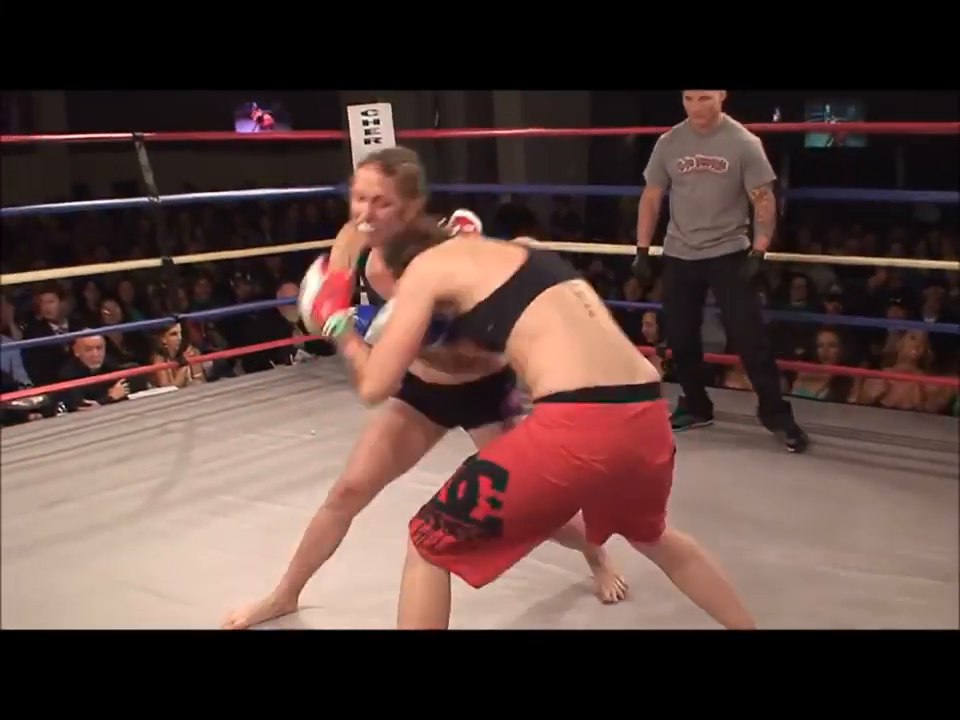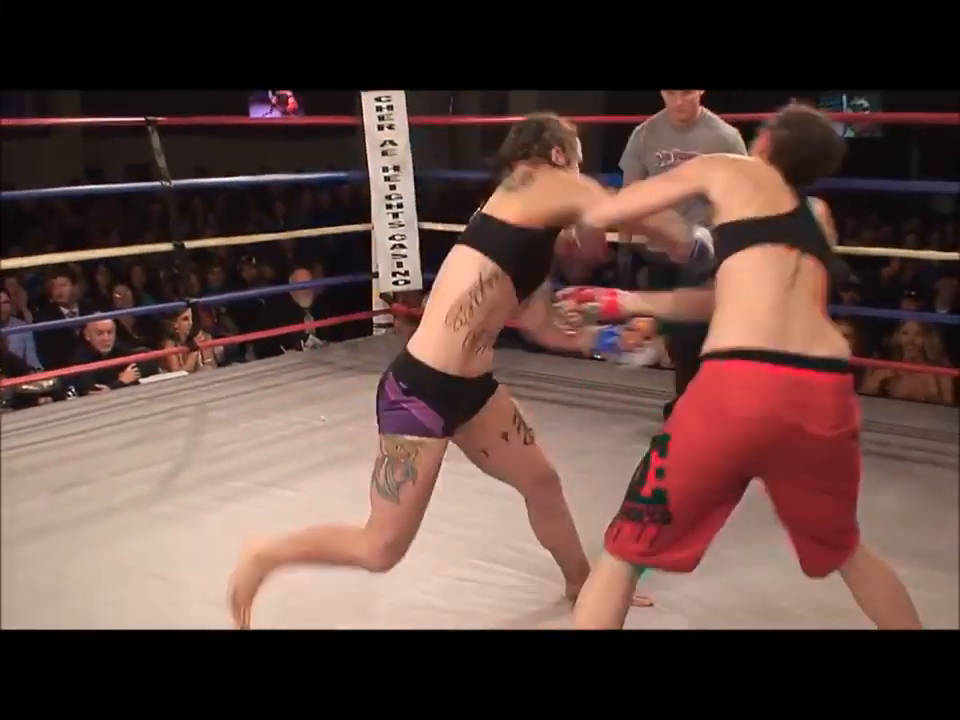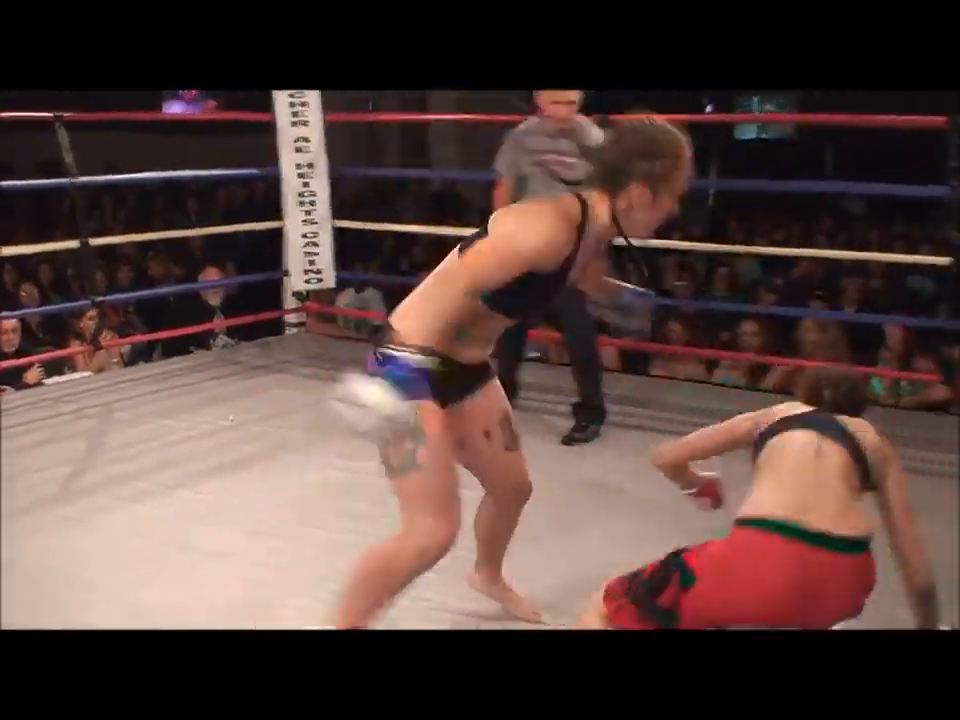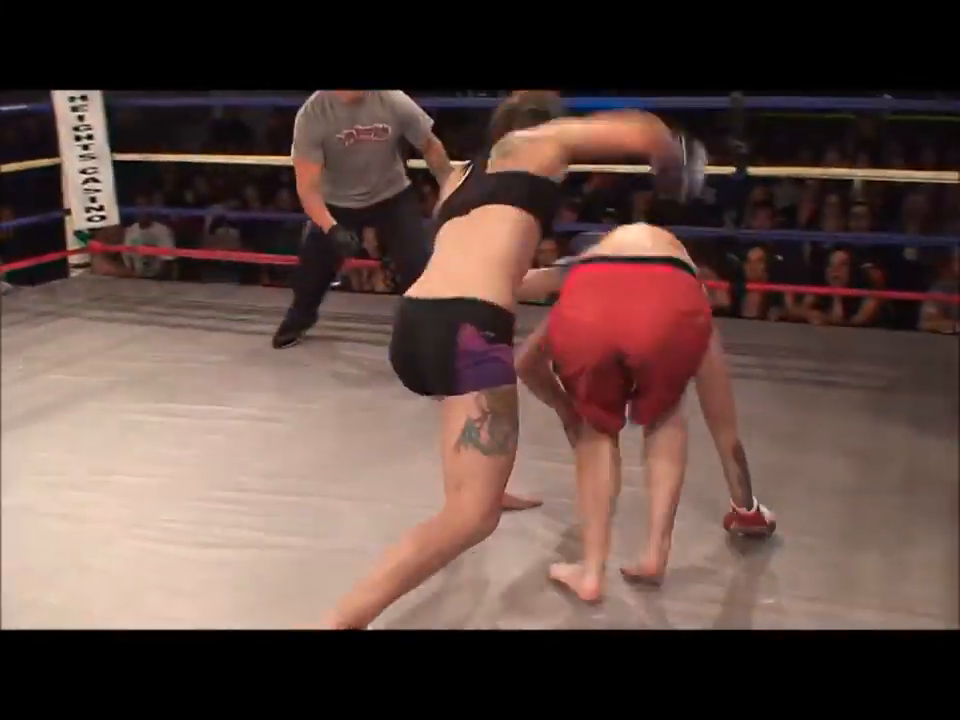
dt=0.5s
person 1, frame 1
right shoulder: (354, 240)
left hip: (485, 391)
right hip: (421, 389)
right knee: (348, 491)
left ankle: (598, 555)
right ankle: (284, 595)
person 1, frame 2
left shoulder: (550, 235)
right shoulder: (541, 188)
left elbow: (541, 328)
left hip: (469, 387)
right hip: (421, 387)
left knee: (542, 480)
right knee: (379, 551)
left ankle: (583, 583)
right ankle: (264, 558)
person 1, frame 3
left shoulder: (596, 225)
right shoulder: (553, 224)
right elbow: (463, 280)
left wrist: (615, 293)
right wrist: (405, 367)
left hip: (464, 364)
right hip: (409, 360)
left knee: (513, 487)
right knee: (433, 534)
left ankle: (489, 577)
right ankle: (341, 629)
person 1, frame 4
left shoulder: (461, 175)
right shoulder: (541, 144)
right elbow: (641, 132)
right wrist: (677, 157)
left hip: (417, 325)
right hip: (467, 331)
right knee: (473, 518)
left ankle: (488, 490)
right ankle: (340, 621)
person 2, frame 1
left shoulder: (429, 265)
right shoulder: (524, 251)
left elbow: (375, 386)
left wrist: (342, 334)
left hip: (577, 427)
right hip: (647, 420)
left knee: (431, 547)
right knee: (654, 538)
person 2, frame 2
left shoulder: (728, 170)
right shoulder: (820, 214)
left elbow: (598, 216)
right wrist: (634, 303)
left hip: (736, 395)
right hip: (827, 394)
left knee: (622, 554)
right knee: (839, 548)
person 2, frame 3
left shoulder: (771, 418)
right shoulder: (873, 442)
left elbow: (667, 458)
right elbow: (917, 568)
left wrist: (697, 483)
right wrist: (929, 623)
left hip: (758, 564)
right hip: (840, 578)
left knee: (603, 612)
person 2, frame 4
left shoulder: (585, 285)
left elbow: (526, 363)
right elbow: (724, 422)
left wrist: (569, 410)
right wrist: (745, 506)
left hip: (588, 306)
right hip: (675, 310)
left knee: (600, 427)
right knee: (662, 415)
left ankle: (590, 574)
right ankle: (655, 552)
person 3, frame 1
left shoulder: (744, 144)
right shoulder: (669, 143)
left elbow: (764, 202)
right elbow: (651, 198)
left wrist: (758, 252)
right wrist: (642, 250)
left hip: (731, 255)
right hip: (679, 257)
left knee: (749, 338)
right knee: (681, 341)
left ankle: (777, 415)
right ankle: (695, 407)
person 3, frame 2
left shoulder: (722, 136)
right shoulder: (645, 134)
right elbow: (630, 188)
right wrist: (625, 245)
left hip: (702, 249)
right hip: (657, 248)
left knee: (690, 330)
right knee: (672, 331)
right ankle: (686, 391)
person 3, frame 3
left shoulder: (593, 142)
right shoulder: (520, 138)
right elbow: (504, 191)
left knee: (579, 331)
right knee: (511, 320)
left ankle: (590, 410)
right ankle: (505, 386)
person 3, frame 4
left shoulder: (394, 102)
right shoulder: (312, 114)
left elbow: (431, 147)
right elbow: (308, 186)
right wrist: (333, 231)
left hip: (392, 198)
right hip: (337, 203)
left knee: (417, 268)
right knee: (310, 269)
right ankle: (300, 319)
